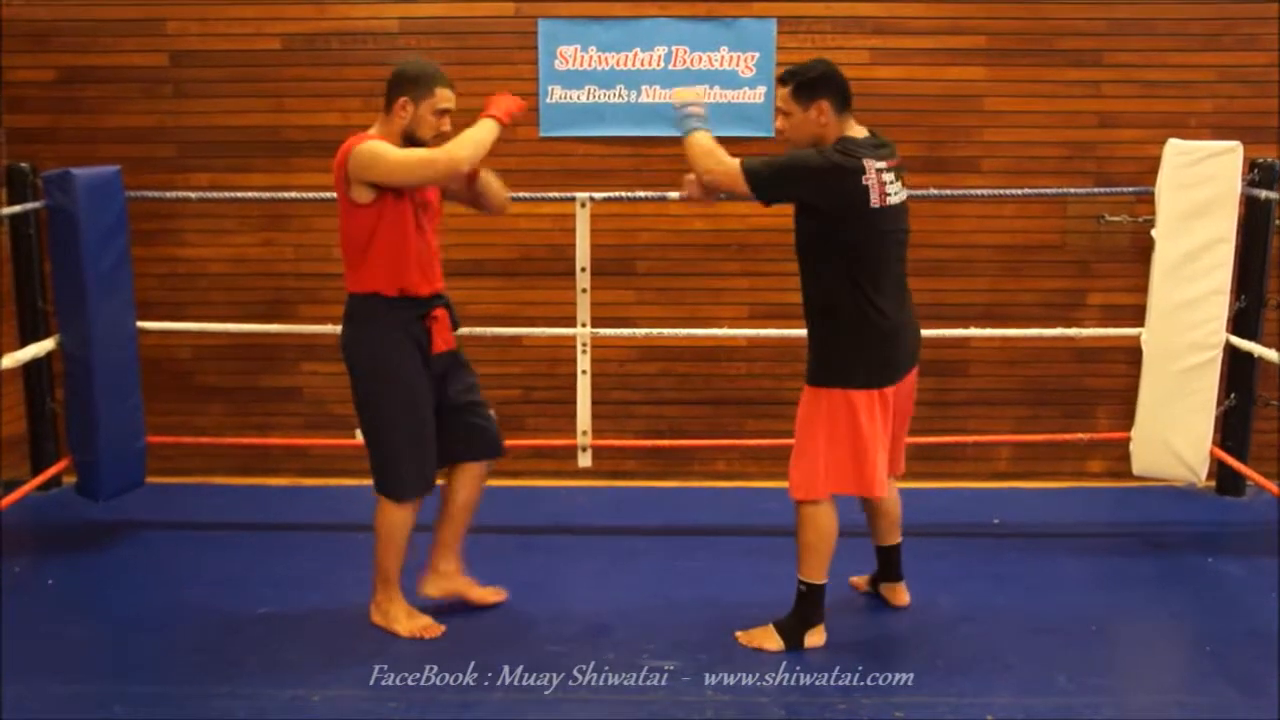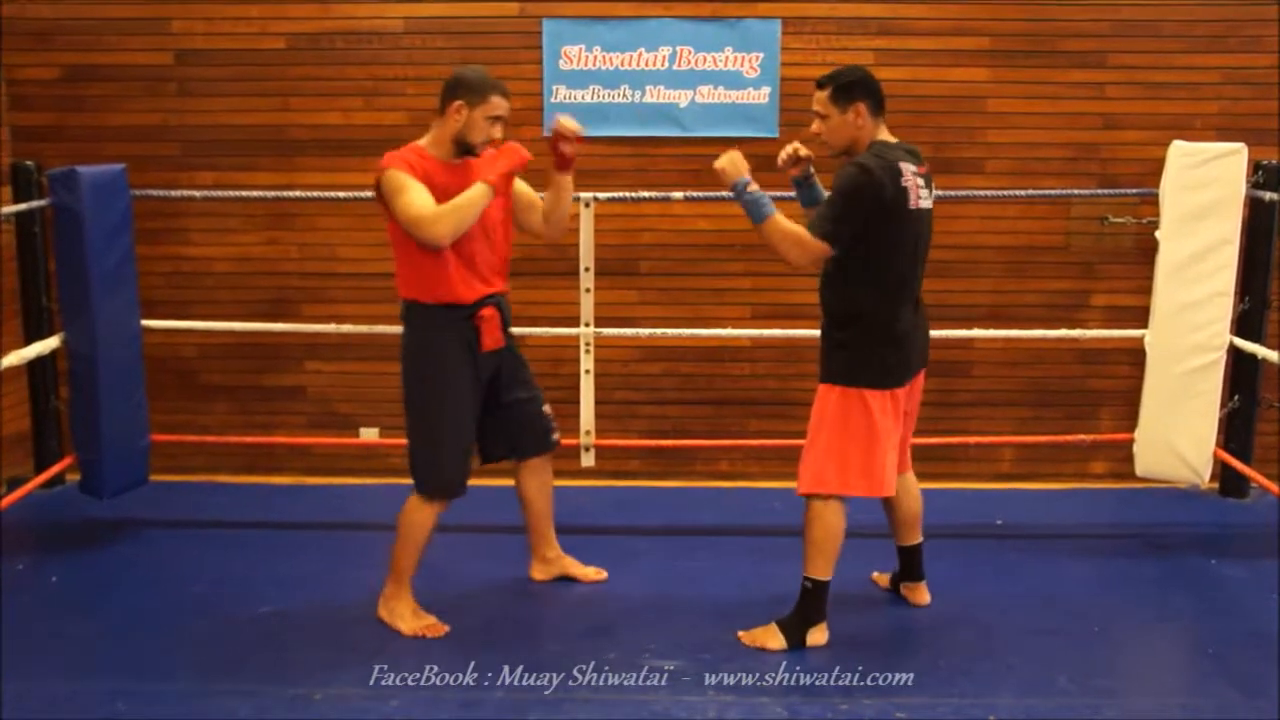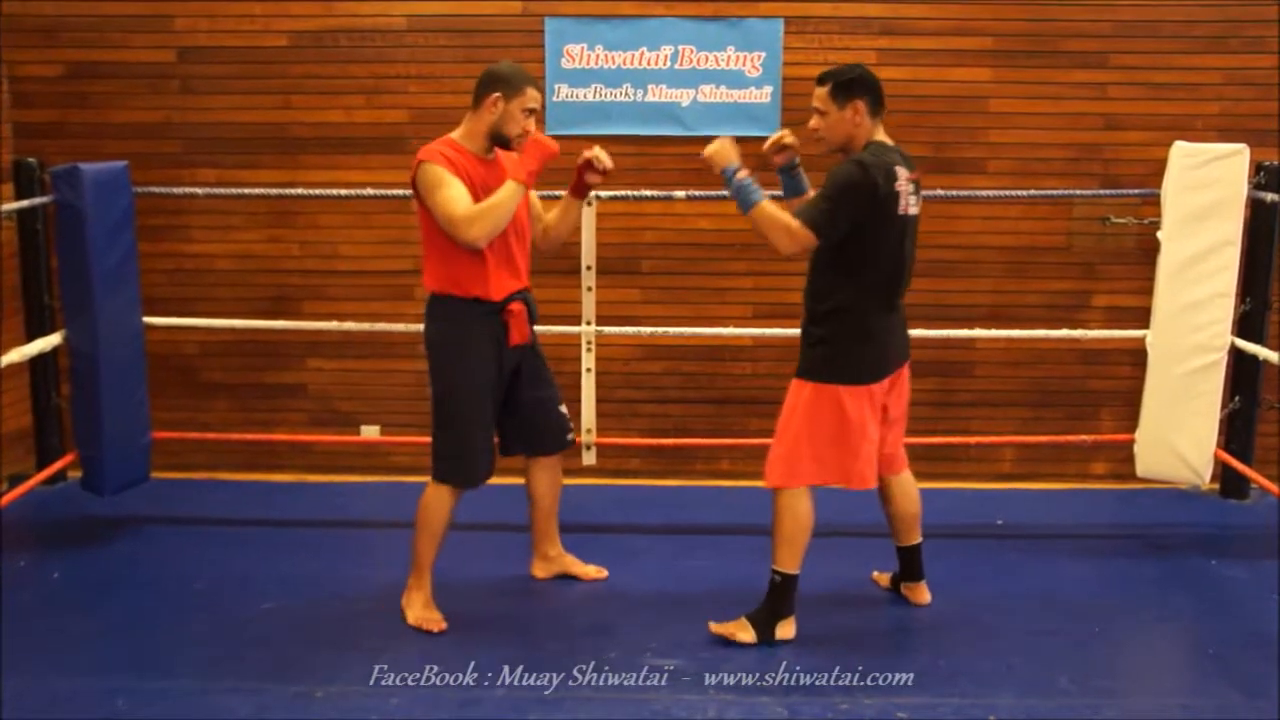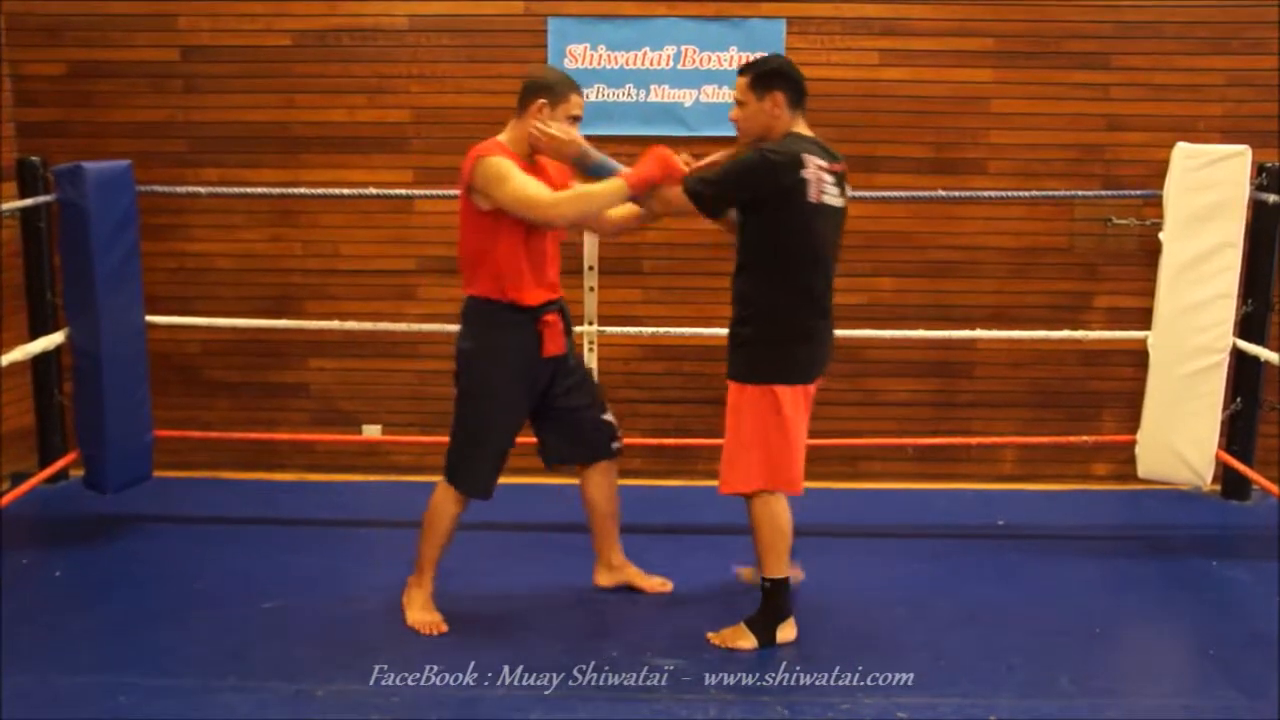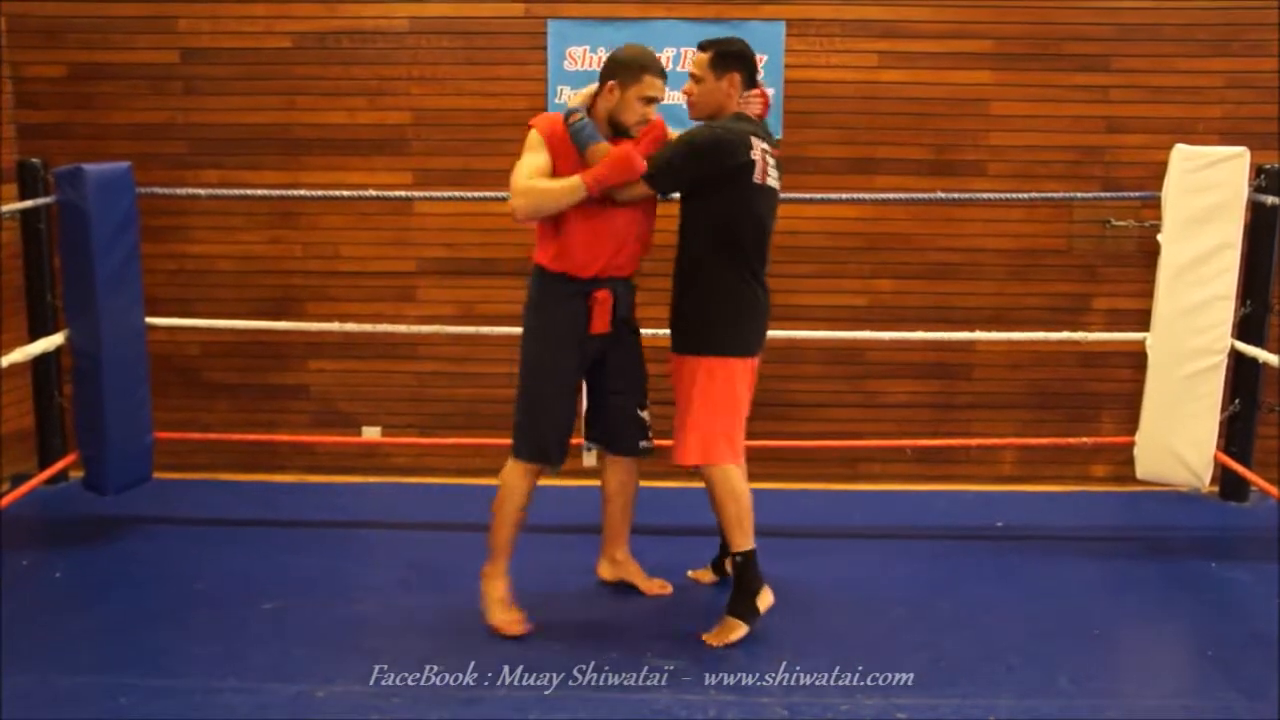
dt=0.4s
person 1, frame 1
left shoulder: (826, 167)
right shoulder: (878, 156)
left elbow: (720, 171)
right elbow: (783, 182)
left wrist: (690, 112)
right wrist: (710, 181)
left hip: (848, 358)
right hip: (895, 346)
left knee: (816, 485)
right knee: (874, 469)
left ankle: (806, 621)
right ankle: (890, 577)
person 1, frame 2
left shoulder: (866, 174)
right shoulder: (909, 166)
left elbow: (803, 251)
right elbow: (834, 228)
left wrist: (744, 186)
right wrist: (804, 179)
left hip: (861, 358)
right hip: (903, 347)
left knee: (824, 483)
right knee: (893, 466)
left ankle: (808, 618)
right ankle: (911, 578)
person 1, frame 3
left shoulder: (860, 173)
right shoulder: (896, 168)
left elbow: (792, 239)
right elbow: (819, 224)
left wrist: (735, 174)
right wrist: (791, 169)
left hip: (841, 356)
right hip: (884, 347)
left knee: (790, 475)
right knee: (889, 463)
left ankle: (776, 612)
right ankle: (912, 577)
person 1, frame 4
left shoulder: (772, 159)
right shoulder: (826, 165)
left elbow: (666, 198)
right wrist: (703, 173)
left hip: (774, 349)
right hip: (801, 340)
left knee: (760, 480)
right knee: (775, 464)
left ankle: (774, 616)
right ankle: (777, 566)
person 1, frame 5
left shoulder: (717, 142)
right shoulder: (753, 138)
left elbow: (626, 184)
left hip: (720, 324)
right hip: (726, 316)
left knee: (714, 451)
right knee: (722, 443)
left ankle: (750, 587)
right ankle: (733, 552)
person 2, frame 1
left shoulder: (425, 156)
right shoulder: (362, 155)
left elbow: (495, 203)
right elbow: (452, 161)
left wrist: (480, 176)
right wrist: (496, 116)
left hip: (428, 320)
right hip: (382, 327)
left knee: (477, 448)
right knee: (406, 479)
left ankle: (444, 571)
right ankle: (386, 599)
person 2, frame 2
left shoulder: (489, 164)
right shoulder: (400, 168)
left elbow: (549, 225)
right elbow: (438, 230)
left wrist: (561, 164)
right wrist: (491, 176)
left hip: (490, 323)
right hip: (437, 331)
left knee: (535, 444)
right knee: (438, 478)
left ankle: (546, 556)
right ankle: (396, 596)
person 2, frame 3
left shoulder: (509, 161)
right shoulder: (437, 162)
left elbow: (547, 236)
right elbow: (475, 231)
left wrist: (580, 187)
right wrist: (526, 170)
left hip: (514, 318)
right hip: (463, 323)
left knee: (549, 441)
right knee: (455, 468)
left ankle: (547, 554)
right ankle: (418, 587)
person 2, frame 4
left shoulder: (550, 165)
right shoulder: (490, 162)
left elbow: (611, 219)
right elbow: (560, 211)
left wrist: (660, 187)
right wrist: (640, 174)
left hip: (547, 329)
right hip: (496, 332)
left knee: (600, 449)
right knee: (466, 473)
left ankle: (611, 564)
right ankle: (419, 586)
person 2, frame 5
left shoulder: (649, 138)
right shoulder: (553, 130)
right elbow: (521, 202)
right wrist: (601, 175)
left hip: (615, 301)
right hip: (558, 301)
left knee: (626, 439)
right knee: (536, 447)
left ankle: (615, 558)
right ankle: (497, 574)
